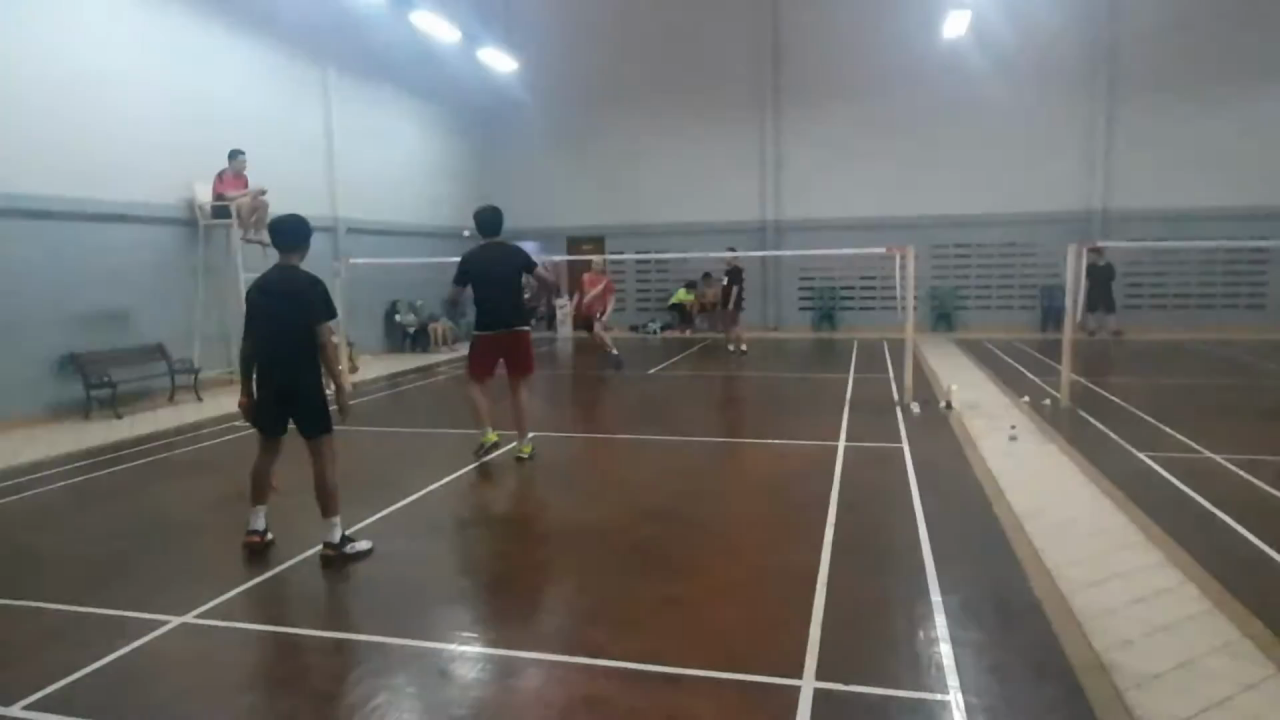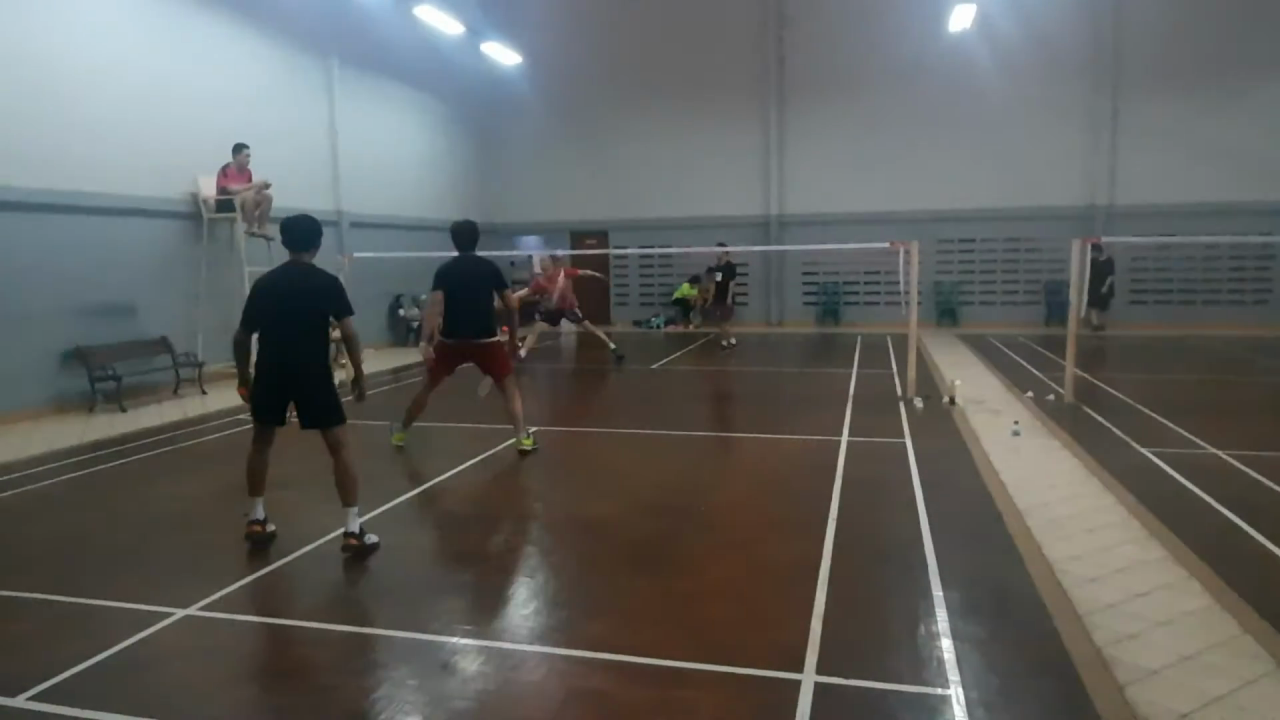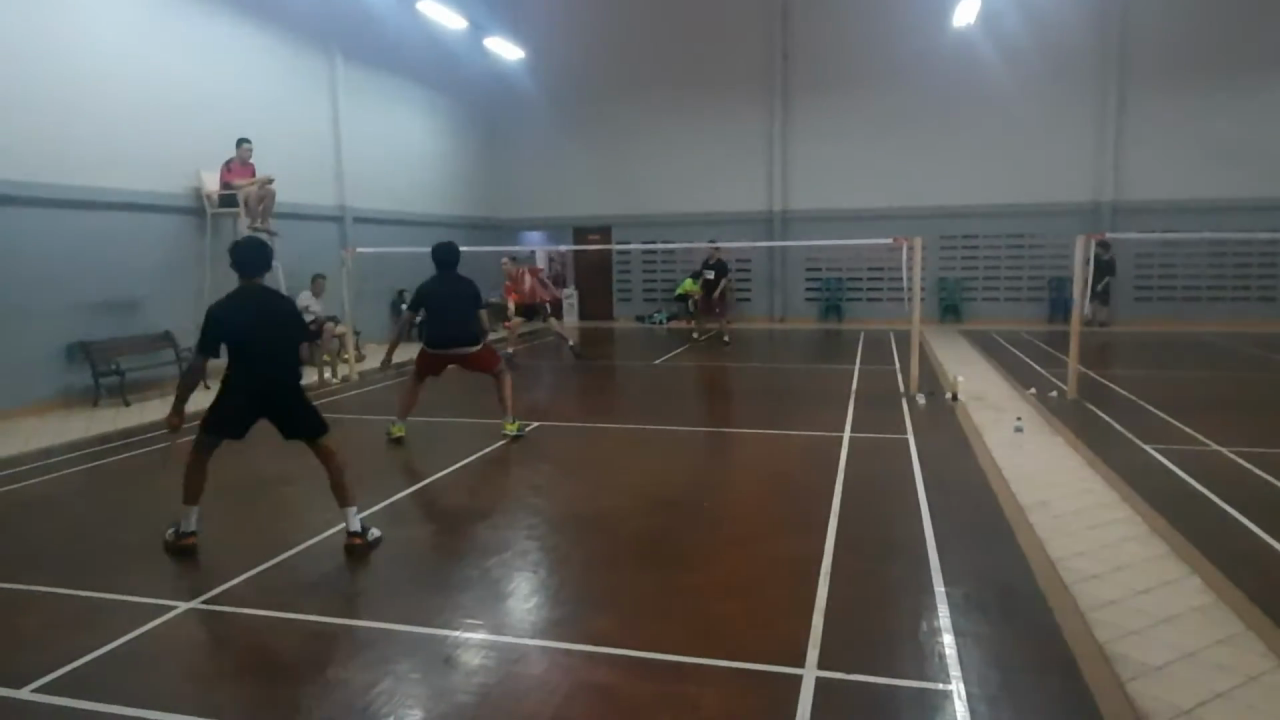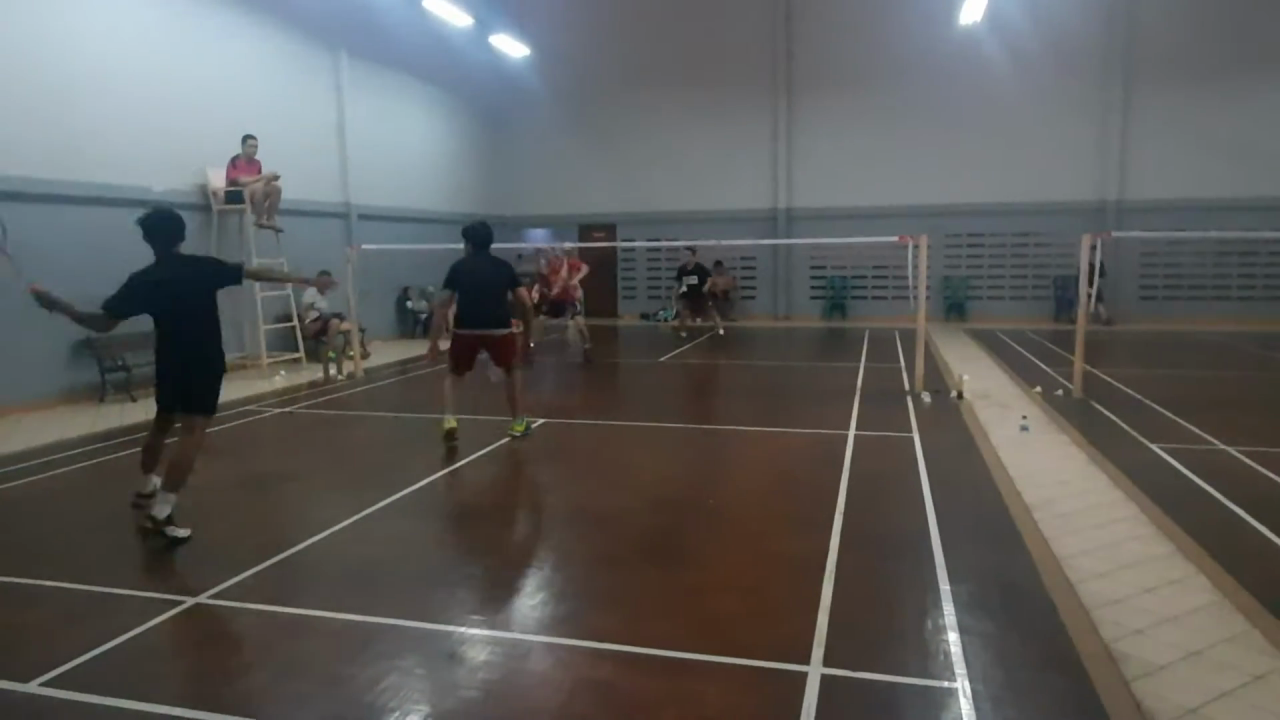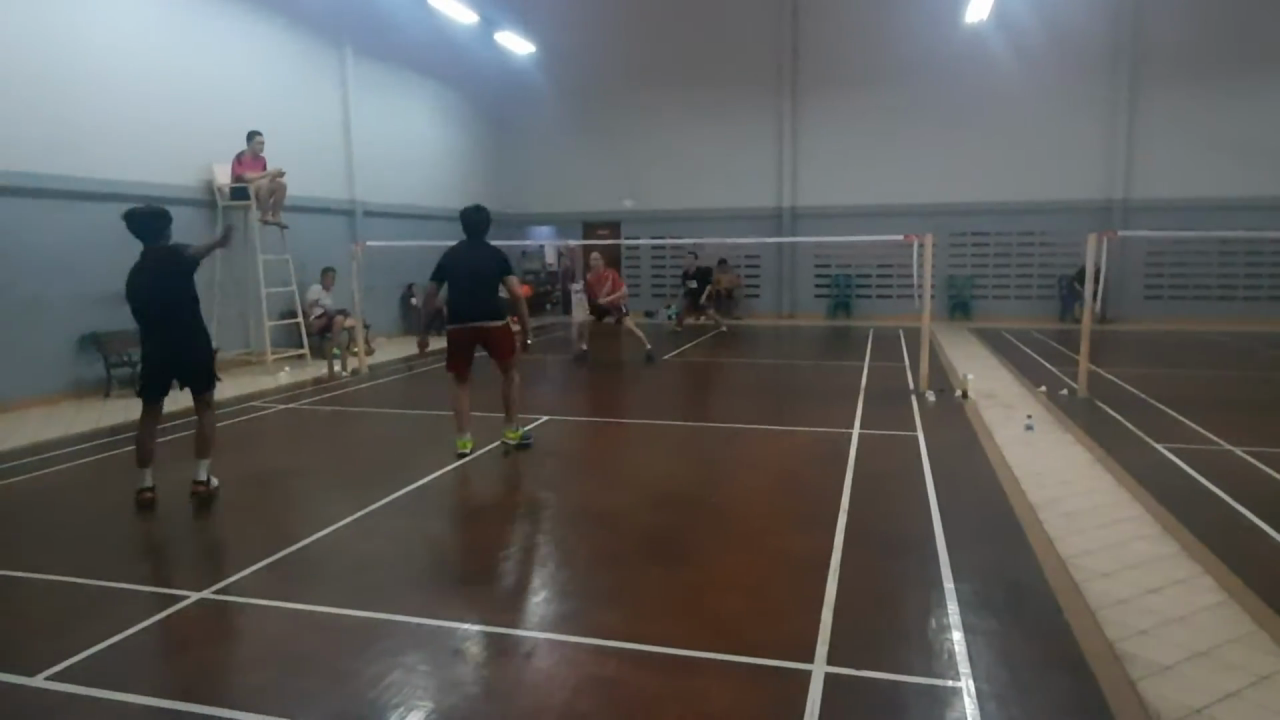
dt=0.4s
person 1, frame 1
left shoulder: (257, 287)
right shoulder: (310, 285)
left elbow: (248, 345)
right elbow: (324, 340)
left wrist: (247, 390)
right wrist: (340, 386)
left hip: (268, 383)
right hip: (303, 382)
left knee: (266, 452)
right knee: (323, 457)
left ankle: (256, 529)
right ankle: (334, 540)
person 1, frame 2
left shoulder: (264, 283)
right shoulder: (327, 282)
left elbow: (242, 337)
right elbow: (349, 332)
left wrist: (243, 377)
right wrist: (359, 372)
left hip: (270, 375)
right hip: (313, 375)
left knee: (260, 444)
right knee: (340, 448)
left ankle: (256, 520)
right ankle: (353, 531)
person 1, frame 3
left shoulder: (221, 310)
right shoulder: (285, 305)
left elbow: (198, 364)
right elbow: (302, 354)
left wrist: (177, 409)
left hip: (239, 391)
right hip: (284, 389)
left knee: (200, 452)
right knee: (329, 455)
left ankle: (186, 530)
right ankle: (355, 530)
person 1, frame 4
left shoulder: (141, 281)
right shoulder: (206, 268)
left elbow: (102, 324)
right elbow: (256, 273)
left wrist: (56, 305)
right wrist: (308, 281)
left hip: (169, 362)
right hip: (206, 362)
left knee: (161, 424)
right knee: (192, 434)
left ankle: (147, 490)
right ankle: (160, 513)
person 1, frame 5
left shoulder: (135, 275)
right shoulder: (174, 255)
right elbow: (191, 257)
right wrist: (216, 244)
left hip: (155, 350)
right hip: (193, 344)
left knee: (150, 416)
right knee: (205, 409)
left ankle: (146, 486)
right ankle: (202, 479)
person 2, frame 1
left shoulder: (470, 258)
right shoulder: (516, 253)
left elbow: (454, 298)
right elbow: (548, 281)
right wrist: (549, 287)
left hip: (485, 331)
right hip: (518, 328)
left knee: (476, 383)
right knee: (518, 386)
left ankle: (487, 433)
right ankle: (524, 444)
person 2, frame 2
left shoulder: (445, 270)
right shoulder: (491, 268)
left elbow: (435, 307)
right elbow: (512, 305)
left wrist: (426, 343)
right wrist: (513, 336)
left hip: (451, 339)
right hip: (486, 339)
left knee: (429, 385)
right knee: (508, 386)
left ankle: (401, 432)
right ankle: (524, 438)
person 2, frame 3
left shoulder: (425, 288)
right shoulder: (470, 285)
left elbow: (404, 323)
right elbow: (485, 326)
left wrist: (389, 353)
right wrist: (478, 347)
left hip: (435, 348)
right hip: (470, 346)
left knee: (415, 379)
right knee: (501, 372)
left ankle: (398, 426)
right ankle: (509, 423)
person 2, frame 4
left shoulder: (459, 267)
right shoulder: (504, 266)
left elbow: (442, 305)
right elbow: (526, 303)
left wrist: (433, 341)
left hip: (465, 330)
right hip: (499, 329)
left knee: (453, 375)
right knee: (512, 370)
left ankle: (449, 420)
right ankle: (518, 423)
person 2, frame 5
left shoulder: (449, 256)
right shoulder: (496, 255)
left elbow: (430, 296)
right elbow: (517, 295)
right wrist: (527, 332)
left hip: (458, 325)
right hip: (493, 322)
left knee: (461, 381)
right knee: (510, 373)
left ankle: (464, 440)
right ankle: (512, 431)
